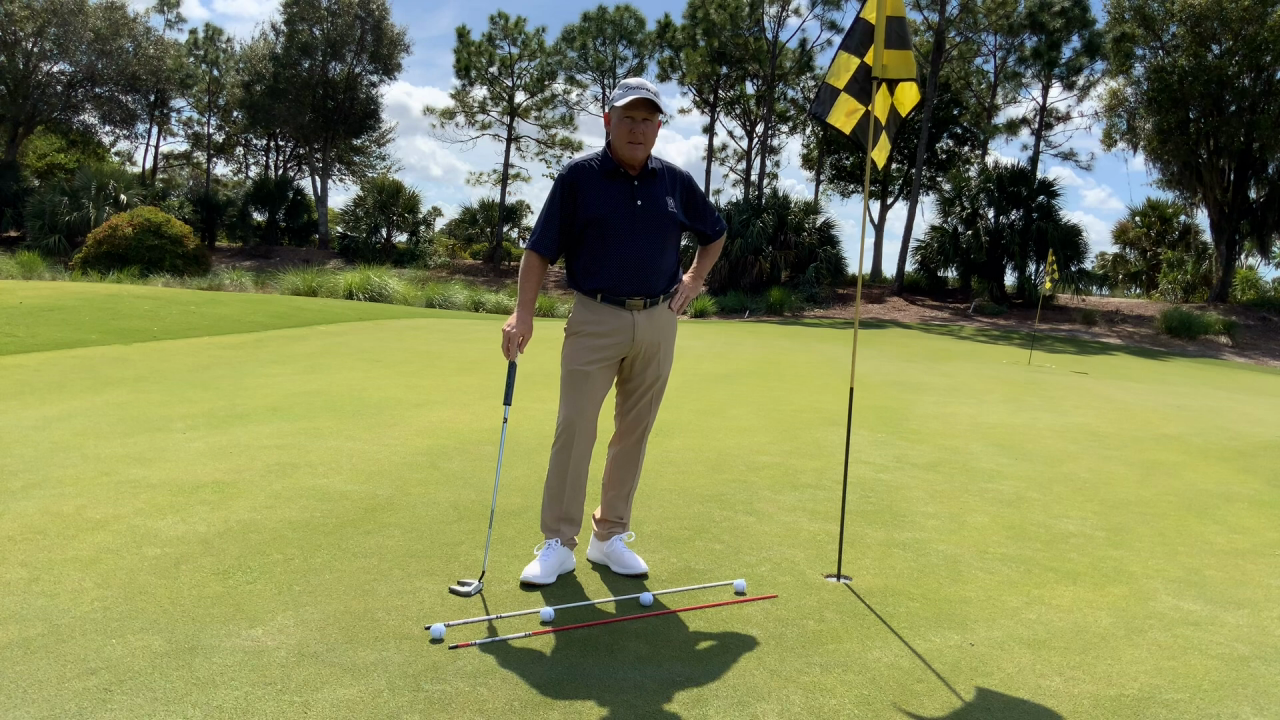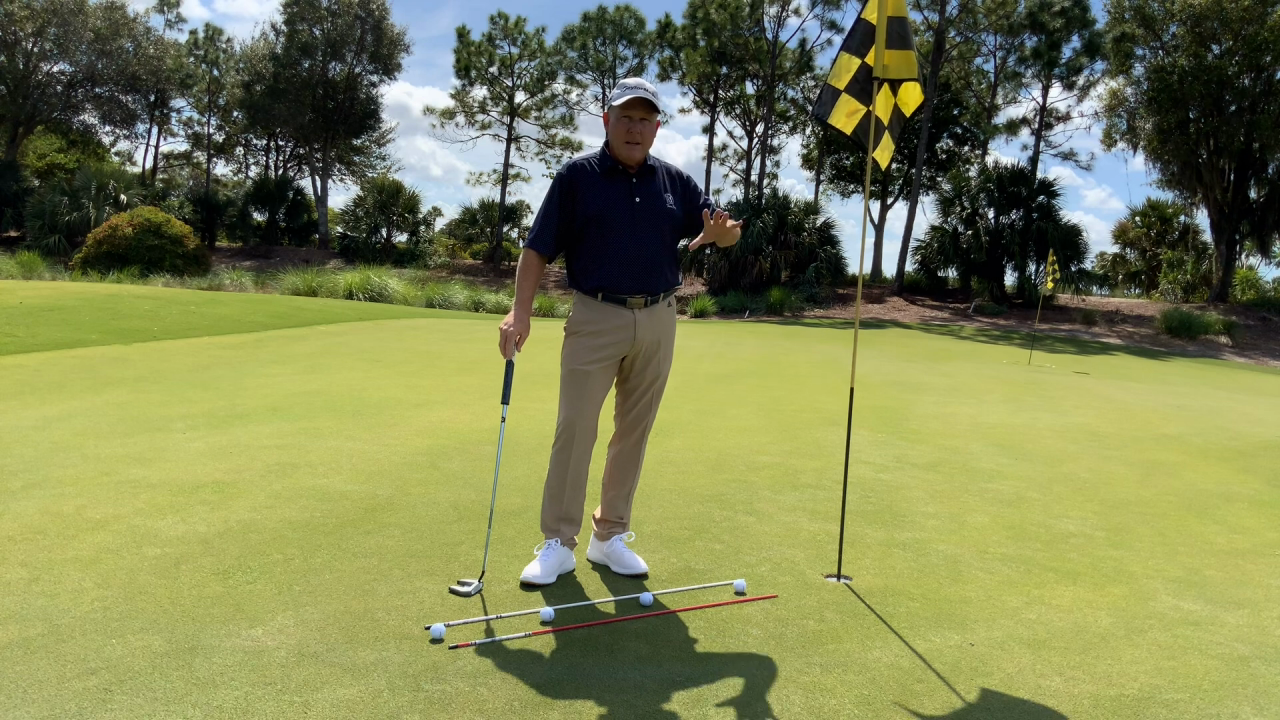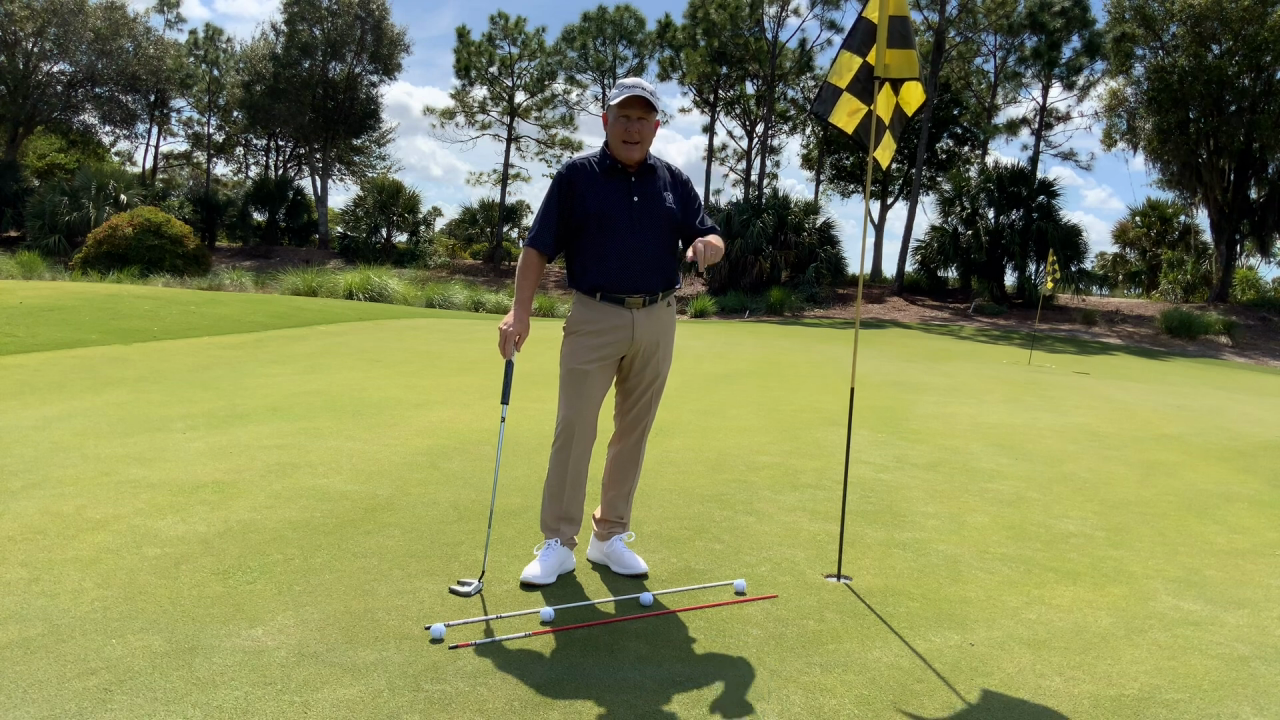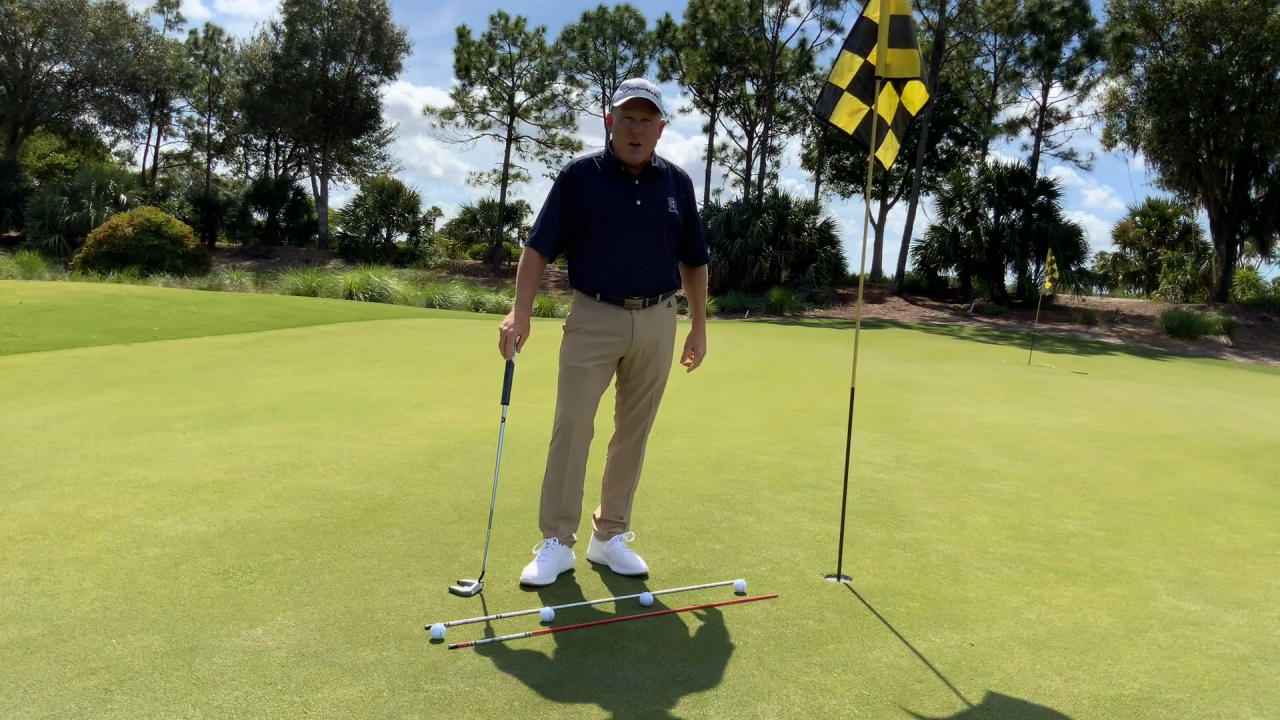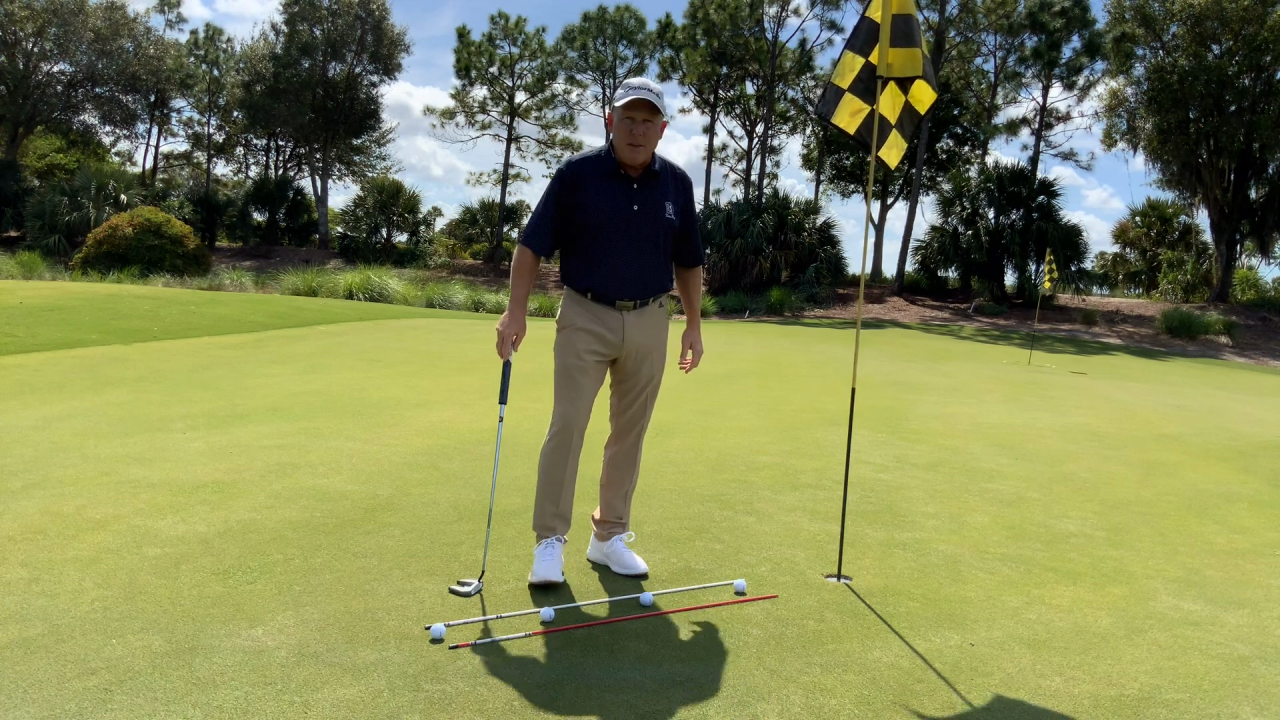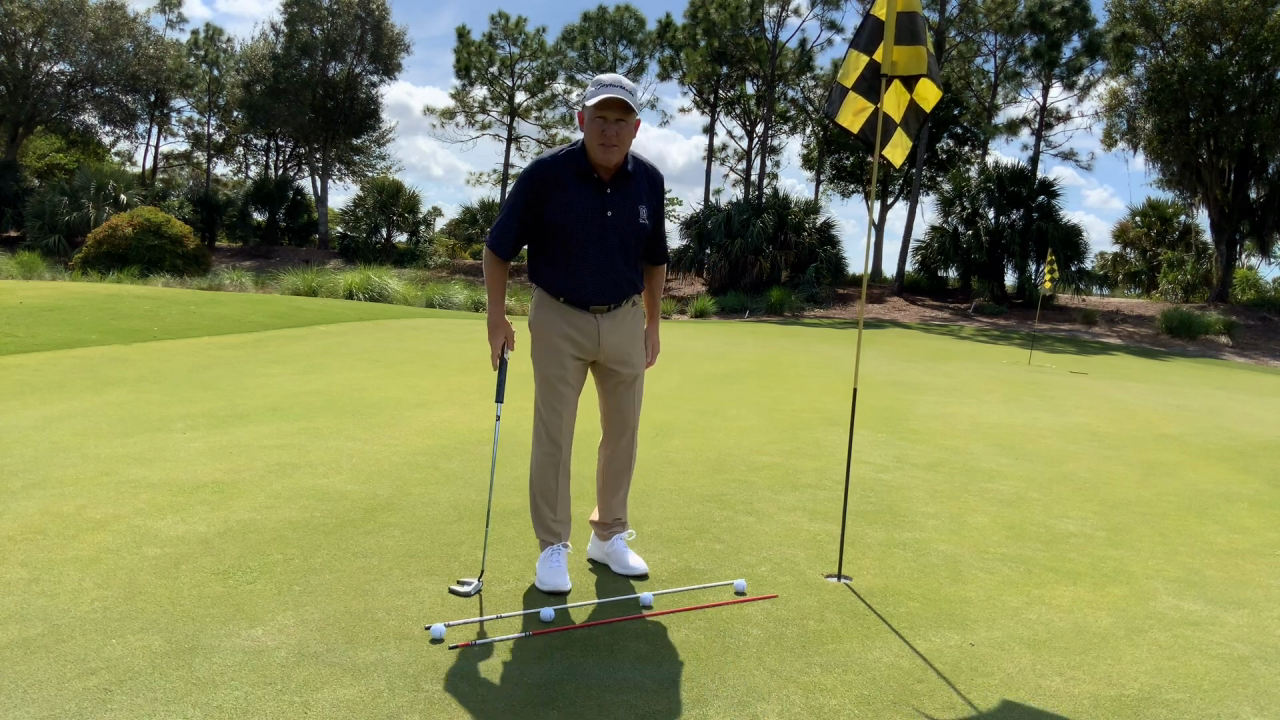
dt=0.5s
person 1, frame 1
left shoulder: (676, 181)
right shoulder: (578, 176)
left elbow: (715, 233)
right elbow: (539, 250)
left wrist: (695, 279)
right wrist: (522, 313)
left hip: (657, 322)
right hip: (596, 319)
left knee: (634, 432)
right knee: (574, 428)
left ankle: (610, 536)
right ankle: (558, 543)
person 1, frame 2
left shoulder: (675, 179)
right shoulder: (576, 175)
left elbow: (728, 236)
right elbow: (537, 248)
left wrist: (720, 226)
right wrist: (521, 312)
left hip: (657, 320)
right hip: (596, 317)
left knee: (634, 432)
right knee: (575, 429)
left ankle: (610, 535)
right ankle: (558, 542)
person 1, frame 3
left shoulder: (674, 180)
right shoulder: (576, 175)
left elbow: (710, 242)
right elbow: (538, 247)
left wrist: (709, 246)
right wrist: (519, 310)
left hip: (656, 320)
right hip: (594, 317)
left knee: (633, 432)
right knee: (574, 428)
left ankle: (610, 536)
right ankle: (558, 543)
person 1, frame 4
left shoulder: (677, 182)
right shoulder: (578, 175)
left elbow: (694, 260)
right elbow: (538, 247)
left wrist: (698, 327)
right wrist: (520, 312)
left hip: (657, 321)
right hip: (594, 318)
left knee: (633, 432)
right knee: (571, 426)
left ankle: (610, 535)
right ankle: (556, 542)
person 1, frame 5
left shoulder: (676, 182)
right shoulder: (576, 174)
left elbow: (689, 261)
right elbow: (531, 245)
left wrist: (693, 326)
right wrist: (515, 311)
left hip: (649, 321)
right hip: (586, 317)
left knee: (629, 433)
right knee: (567, 426)
left ankle: (610, 536)
right ankle: (550, 540)
person 1, frame 6
left shoulder: (649, 180)
right shoulder: (544, 174)
left elbow: (654, 258)
right elbow: (499, 248)
left wrist: (653, 322)
right wrist: (496, 317)
left hip: (623, 320)
right hip: (558, 319)
left knee: (621, 431)
right knee: (554, 434)
left ankle: (609, 535)
right ankle: (553, 547)
